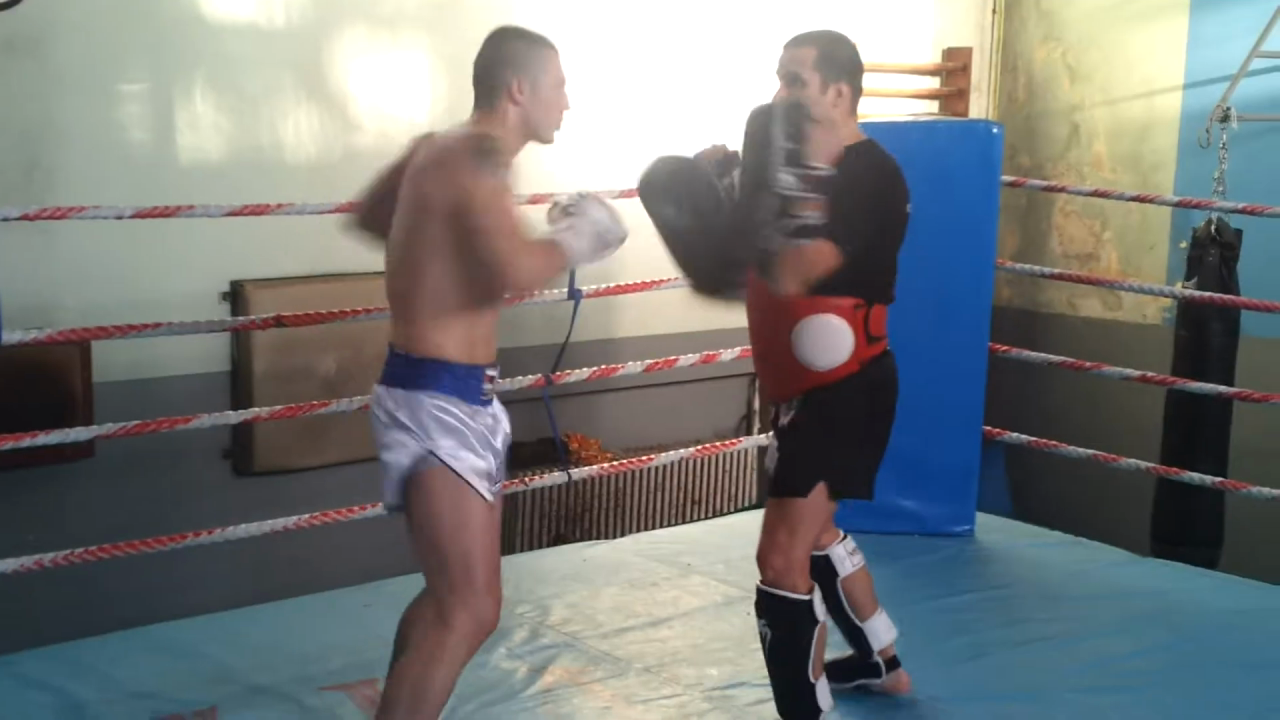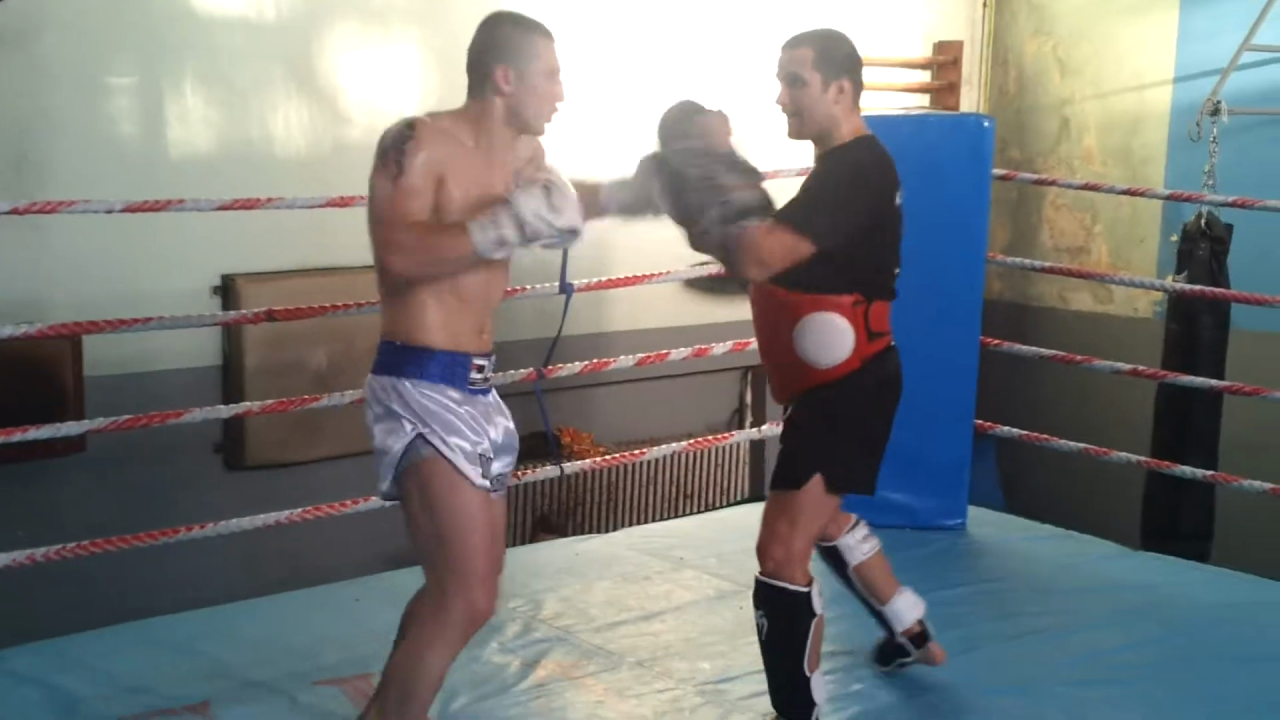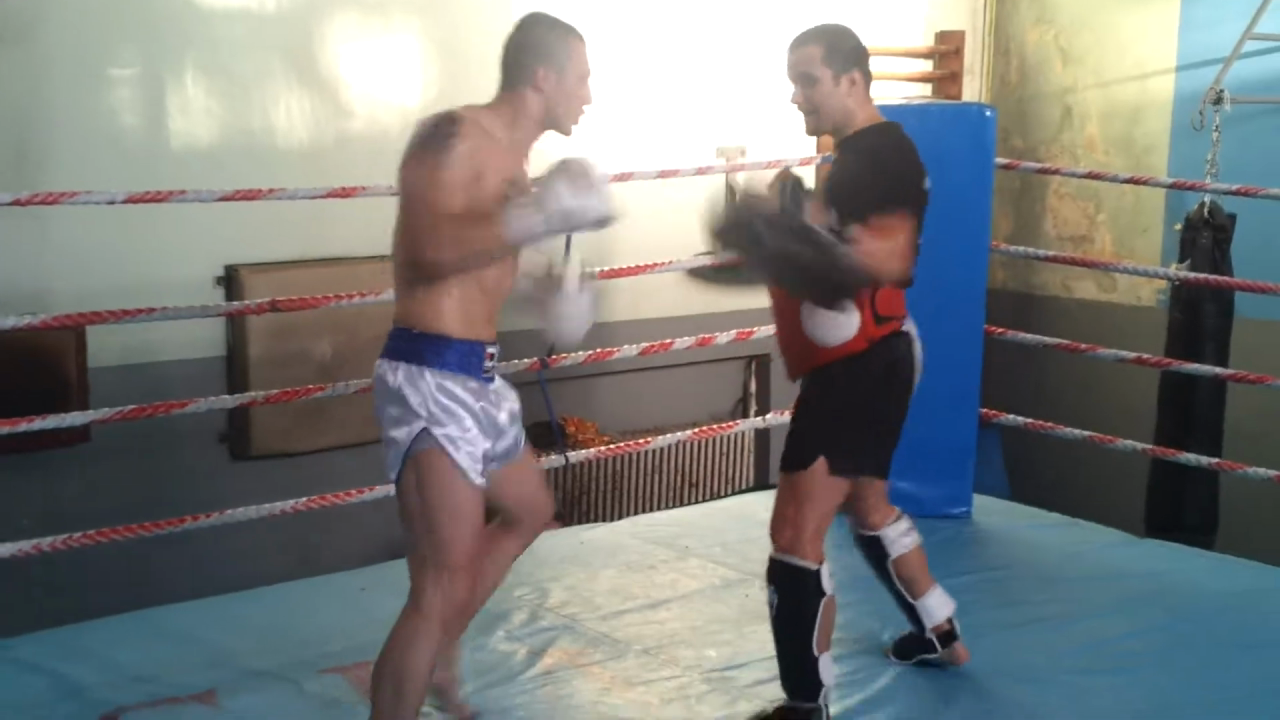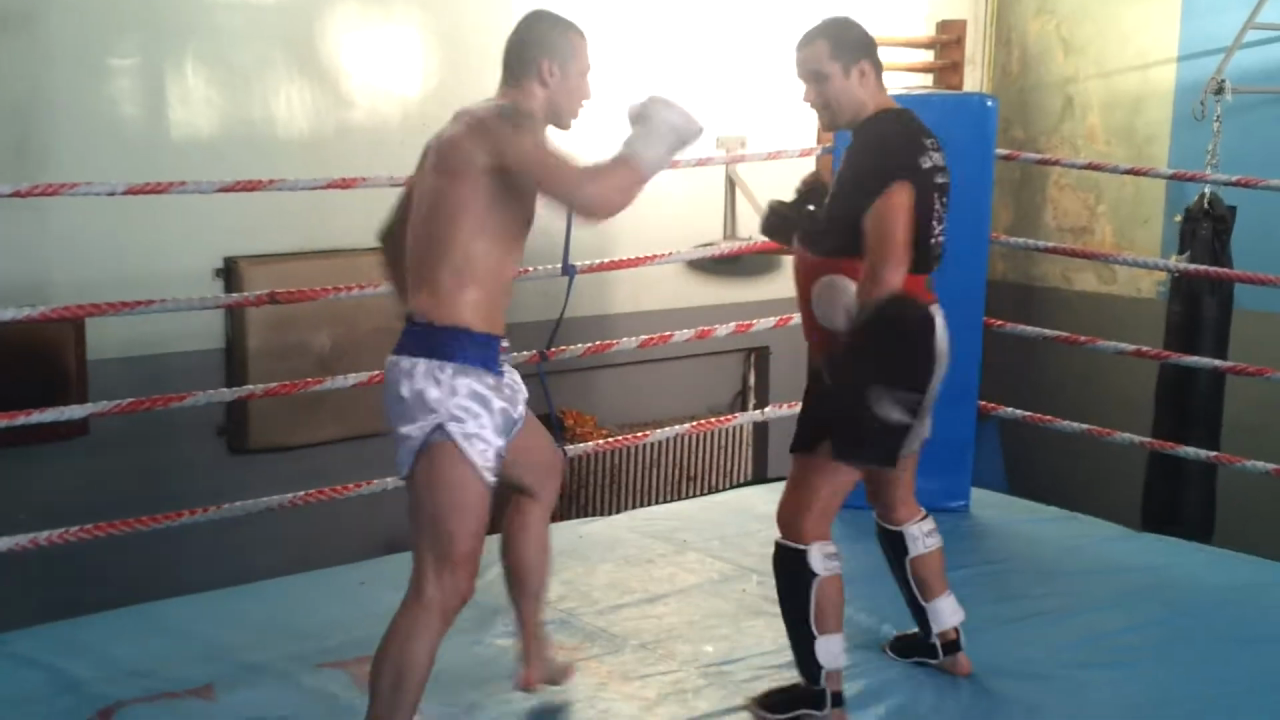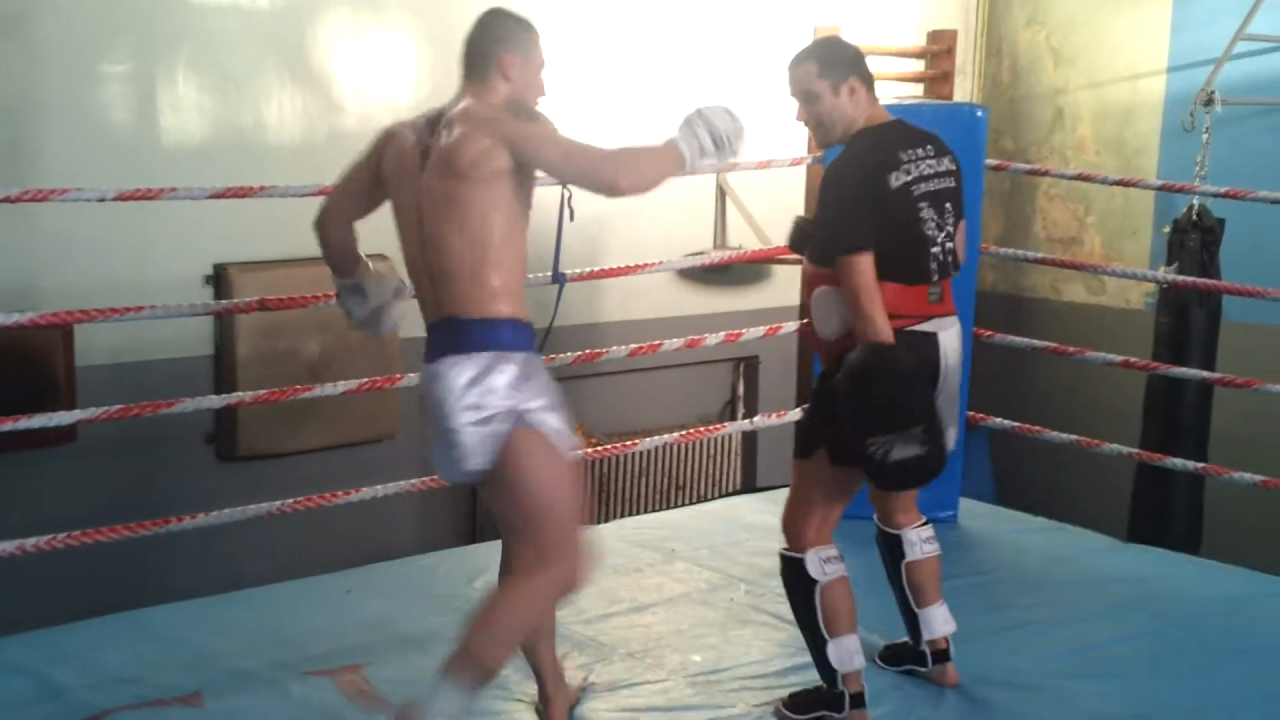
dt=0.1s
person 1, frame 1
left shoulder: (437, 152)
right shoulder: (474, 156)
left elbow: (368, 220)
right elbow: (516, 276)
right wrist: (581, 237)
left hip: (467, 399)
right hip: (430, 401)
left knee: (452, 593)
right knee: (468, 615)
person 1, frame 2
left shoulder: (519, 153)
right shoulder: (415, 140)
left elbow: (553, 201)
right elbow: (398, 258)
right wrist: (509, 226)
left hip: (469, 387)
right hip: (424, 389)
left knee: (454, 585)
right knee: (468, 600)
person 1, frame 3
left shoulder: (511, 155)
right shoulder: (450, 134)
right elbow: (432, 247)
right wrist: (540, 212)
left hip: (471, 374)
right hip: (427, 378)
left knee: (529, 511)
right knee: (444, 591)
person 1, frame 4
left shoulder: (472, 131)
right shoulder: (498, 126)
left elbow: (395, 237)
right elbow: (592, 198)
right wrist: (656, 139)
left hip: (476, 368)
right hip: (450, 374)
left knee: (541, 479)
right knee: (443, 587)
left ankle: (534, 655)
person 1, frame 5
left shoulder: (400, 139)
right shoulder: (502, 125)
left elbow: (331, 221)
right elbow: (612, 175)
left wrist: (359, 290)
right wrist: (696, 141)
left hip: (452, 364)
right hip: (493, 368)
left knee: (530, 540)
right knee: (552, 565)
person 2, frame 1
left shoulder: (867, 178)
right shoulder: (814, 171)
left elbow: (789, 277)
right elbow: (730, 269)
left wrist: (800, 176)
right wrist: (711, 185)
left hip: (843, 392)
right hip: (820, 390)
left knee: (783, 560)
right knee: (816, 535)
right ankle: (880, 661)
person 2, frame 2
left shoulder: (857, 173)
right shoulder: (836, 164)
left elbow: (758, 261)
right elbow: (761, 249)
left wrist: (720, 164)
left hip: (847, 388)
right hip: (828, 382)
left knee: (781, 553)
right knee: (826, 519)
right ankle: (913, 634)
person 2, frame 3
left shoulder: (876, 157)
right shoulder: (862, 154)
left elbow: (889, 257)
right elbow: (826, 253)
left wrist: (804, 230)
right wrist: (785, 223)
left hip: (857, 368)
right hip: (860, 363)
left knee: (794, 537)
right knee: (868, 503)
right ankle: (941, 633)
person 2, frame 4
left shoulder: (883, 142)
right shoulder: (894, 138)
left elbow: (892, 234)
right wrist: (807, 222)
left hip: (879, 348)
right hip: (900, 341)
left knee: (801, 519)
right knee: (896, 497)
right ankle: (944, 639)
person 2, frame 5
left shoulder: (851, 172)
right shoulder: (933, 149)
left elbow: (858, 289)
left wrist: (887, 379)
left hip: (881, 360)
right hip: (939, 346)
left knee: (807, 525)
right knee: (899, 503)
right ankle: (934, 649)
